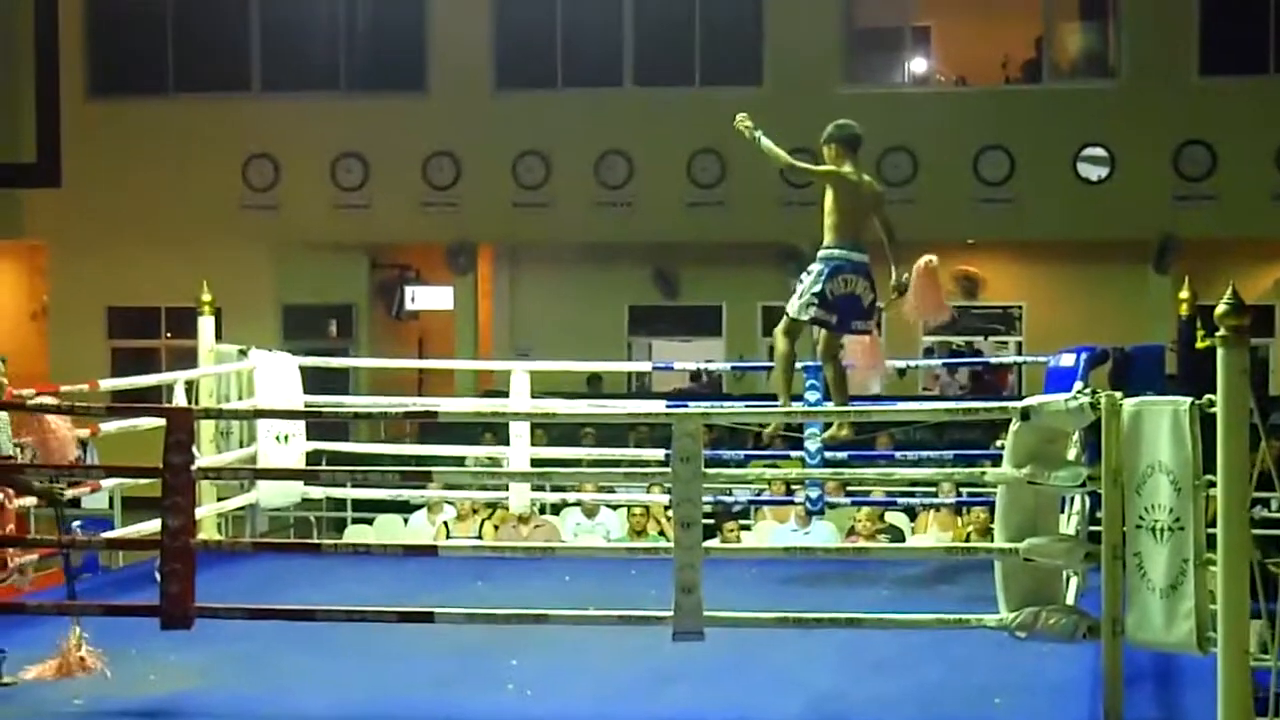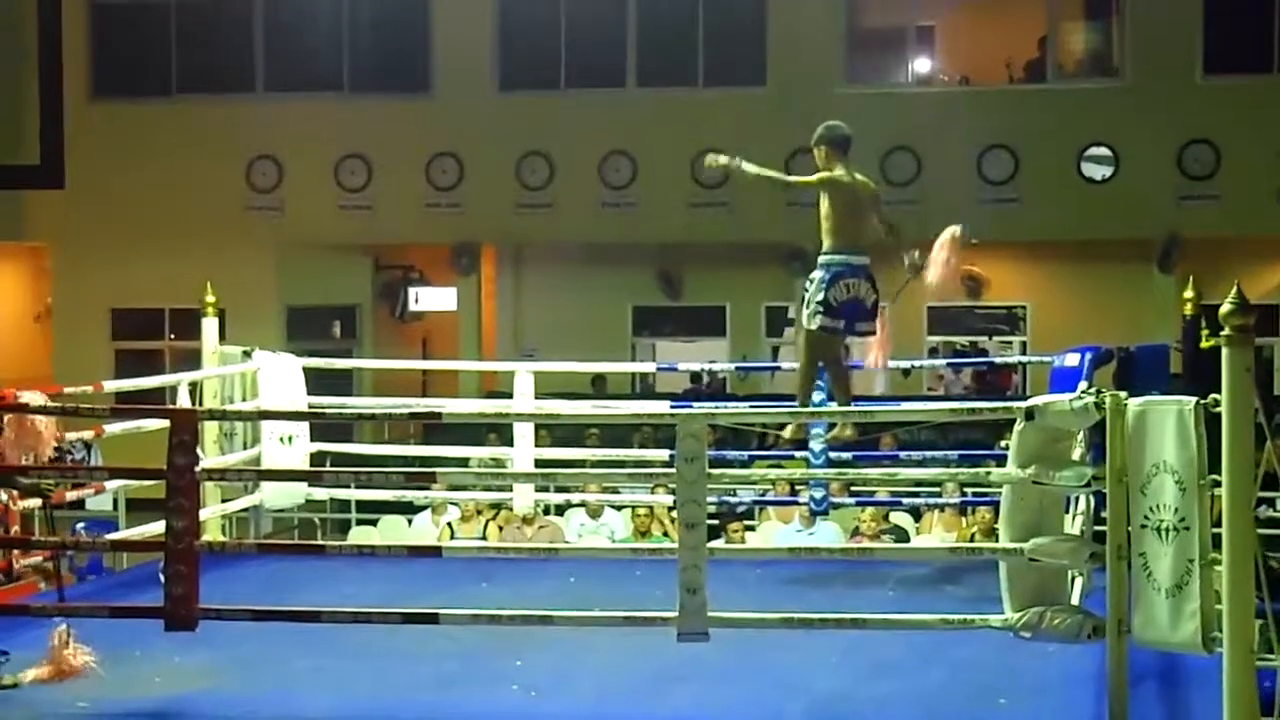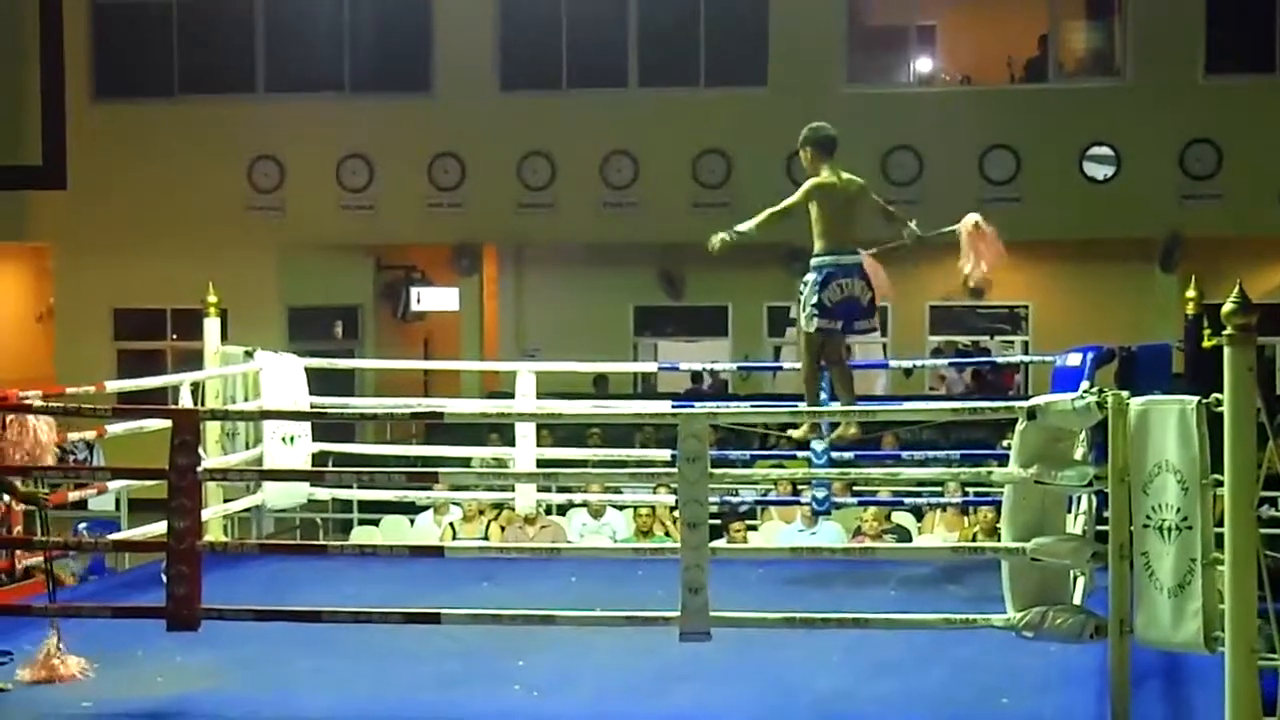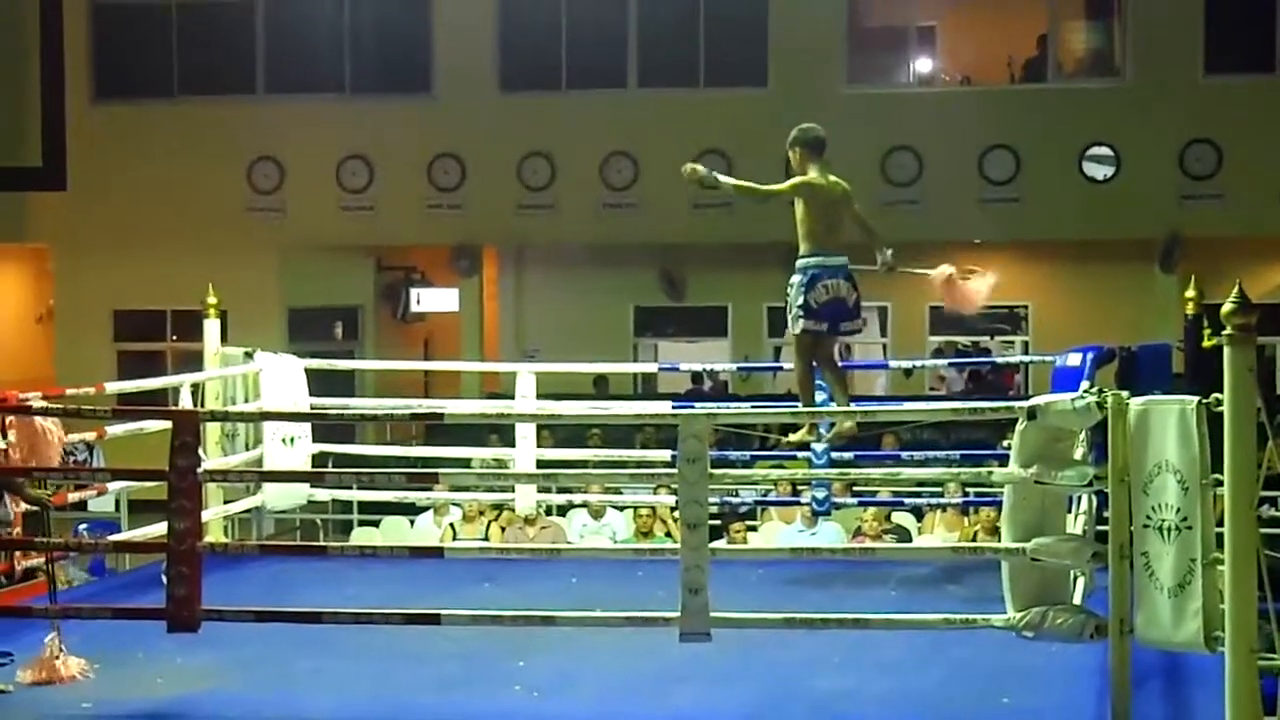
dt=0.3s
person 1, frame 1
left shoulder: (836, 176)
right shoulder: (872, 187)
left elbow: (792, 165)
right elbow: (887, 233)
left wrist: (756, 135)
right wrist: (896, 272)
left hip: (833, 265)
right hip: (858, 270)
left knee: (786, 331)
right knee: (829, 349)
left ankle: (784, 404)
right ankle: (842, 424)
person 1, frame 2
left shoulder: (830, 181)
right shoulder: (866, 187)
left elbow: (784, 181)
right elbow: (885, 226)
left wrist: (737, 164)
right wrist: (907, 254)
left hip: (834, 271)
right hip: (859, 273)
left knee: (809, 347)
right knee: (831, 352)
left ankle: (800, 421)
right ankle: (846, 423)
person 1, frame 3
left shoulder: (818, 185)
right shoulder: (855, 184)
left elbow: (781, 212)
right elbow: (884, 208)
left wrist: (736, 232)
right wrist: (907, 227)
left hip: (827, 272)
right hip: (853, 271)
left knee: (810, 351)
right knee: (833, 352)
left ankle: (811, 423)
right ankle: (848, 422)
person 1, frame 4
left shoulder: (804, 184)
right shoulder: (841, 188)
left elbow: (760, 192)
right elbow: (862, 225)
left wrist: (712, 177)
right wrist: (881, 253)
left hip: (813, 274)
right hip: (839, 274)
left knee: (803, 354)
right knee: (825, 353)
left ankle: (811, 426)
right ankle: (846, 416)
